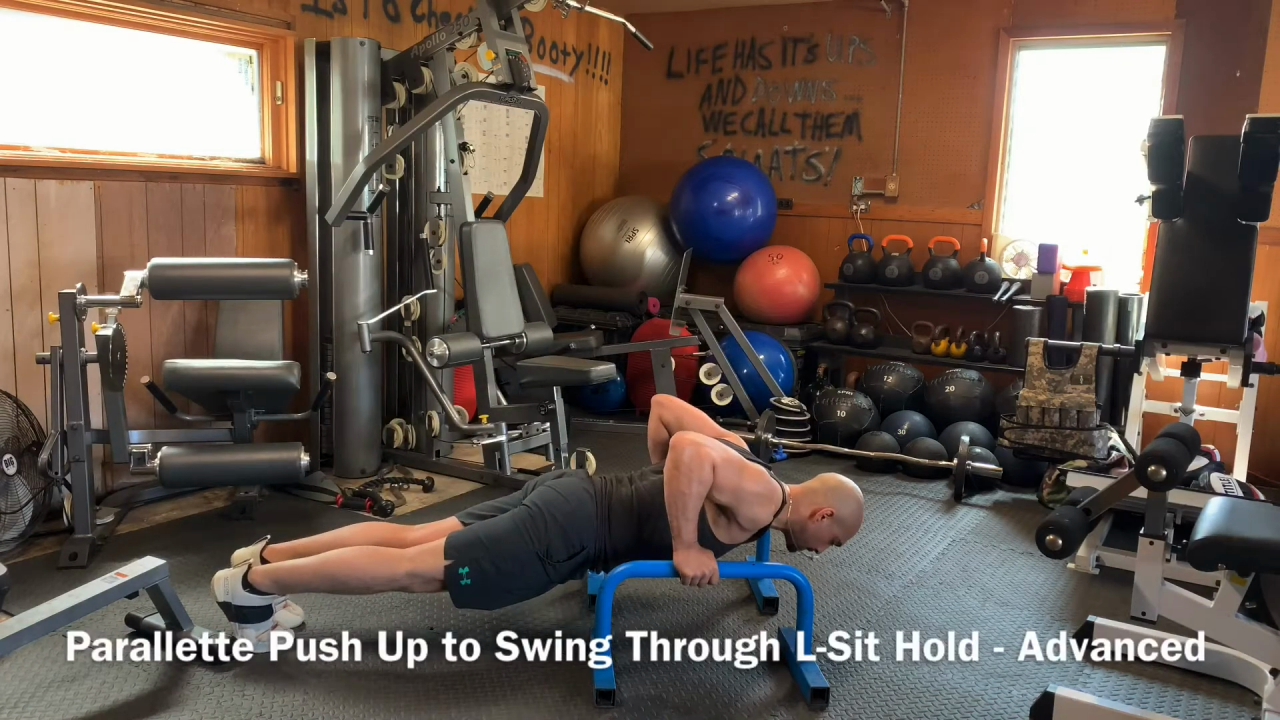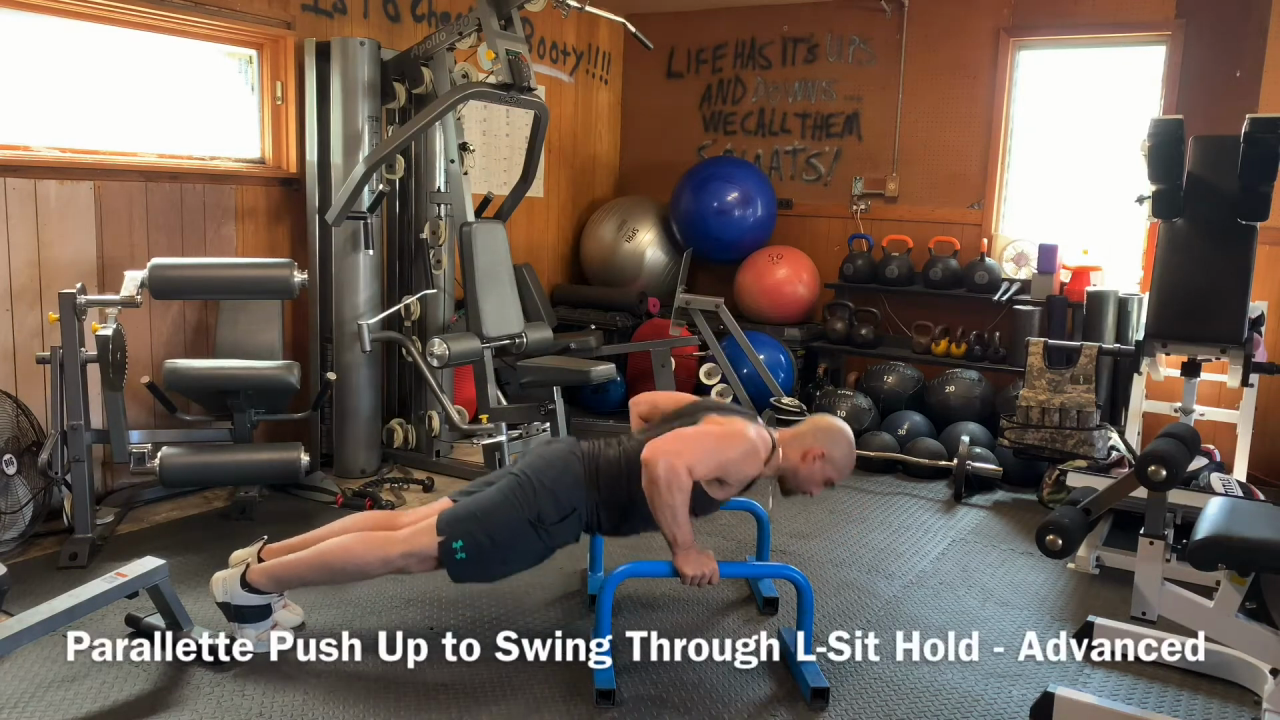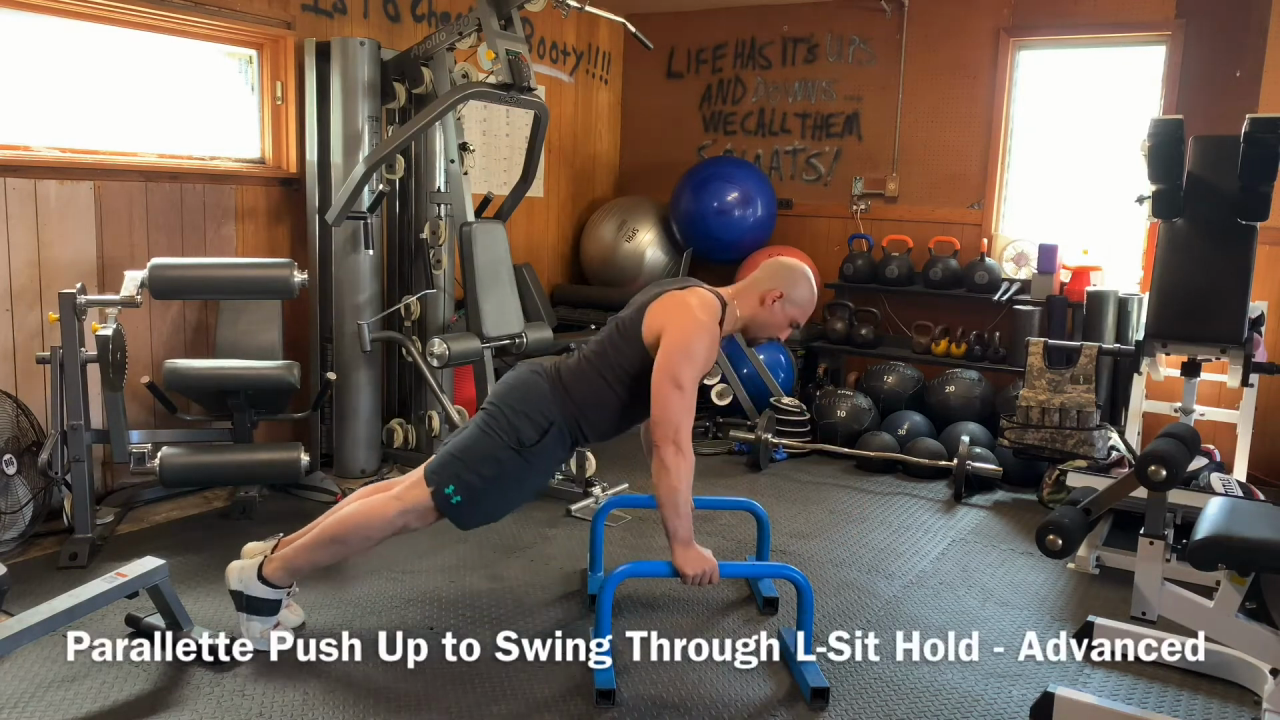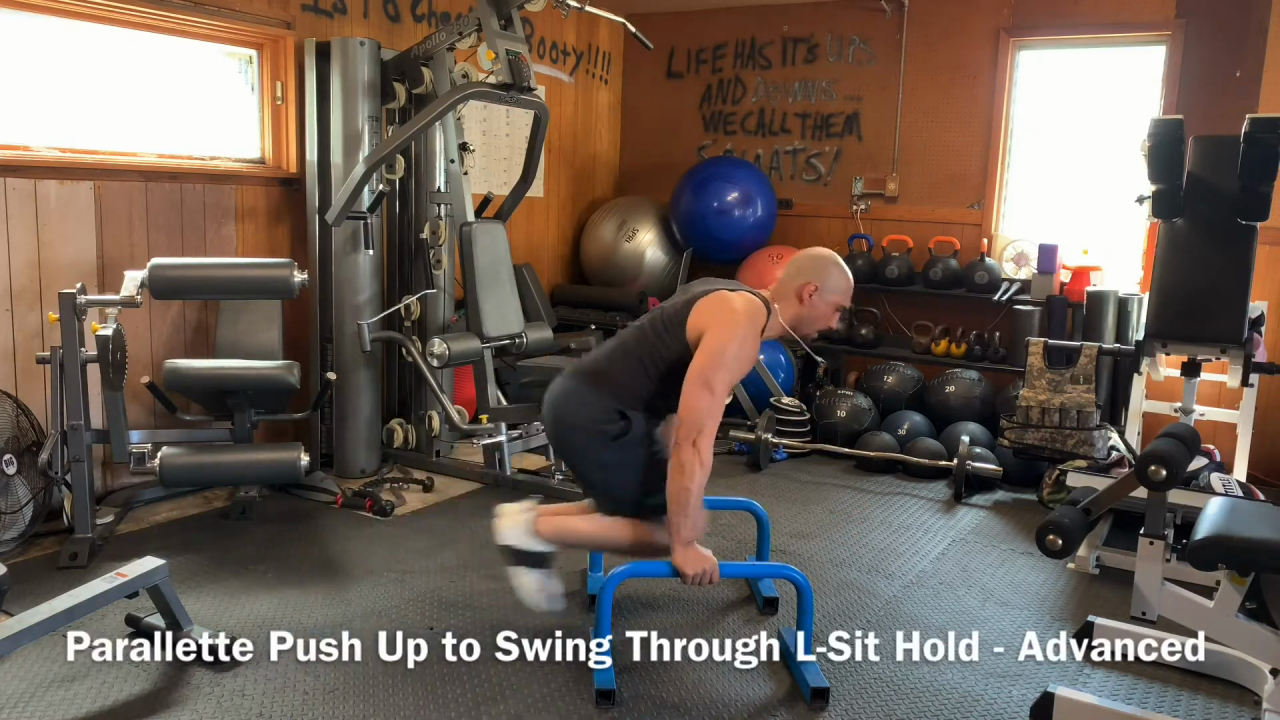
dt=0.5s
person 1, frame 1
left shoulder: (740, 455)
right shoulder: (761, 500)
left elbow: (663, 406)
right elbow: (688, 451)
right wrist: (685, 544)
left hip: (571, 495)
right hip: (569, 532)
left knee: (414, 537)
right knee: (414, 570)
left ankle: (268, 555)
right ankle: (252, 583)
person 1, frame 2
left shoulder: (734, 414)
right shoulder: (747, 447)
left elbow: (641, 405)
right elbow: (660, 465)
right wrist: (685, 547)
left hip: (561, 468)
right hip: (559, 497)
left knee: (414, 521)
right knee: (409, 550)
left ankle: (266, 553)
right ankle: (249, 583)
person 1, frame 3
left shoulder: (695, 301)
right shoulder: (697, 325)
left elbow: (656, 413)
right elbow: (671, 441)
left wrist: (670, 490)
right wrist: (683, 544)
left hip: (538, 397)
right hip: (536, 421)
left knee: (413, 489)
right knee: (411, 506)
left ankle: (273, 556)
right ankle: (262, 578)
person 1, frame 4
left shoulder: (730, 303)
right shoulder: (739, 332)
right elbow: (695, 436)
left wrist: (680, 482)
right wrist: (684, 545)
left hip: (585, 404)
right hip: (588, 417)
left knee: (683, 509)
right knee: (679, 531)
left ankle: (537, 522)
right ankle: (535, 530)
